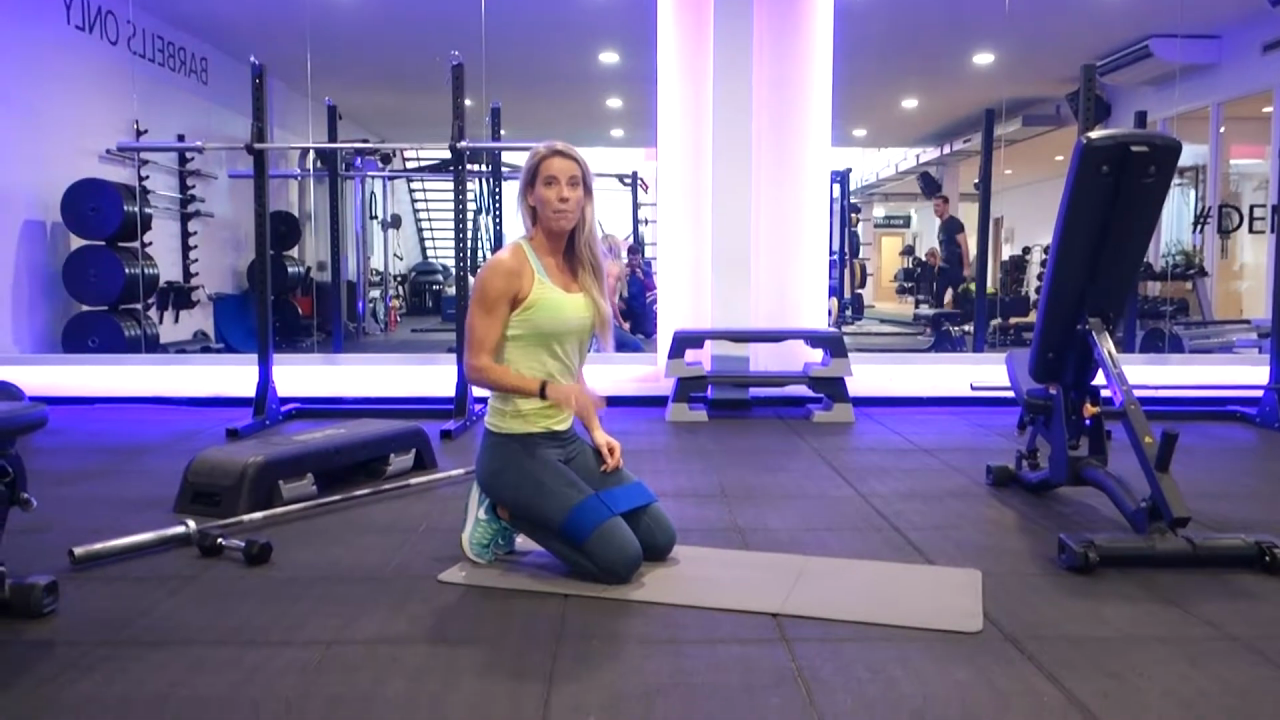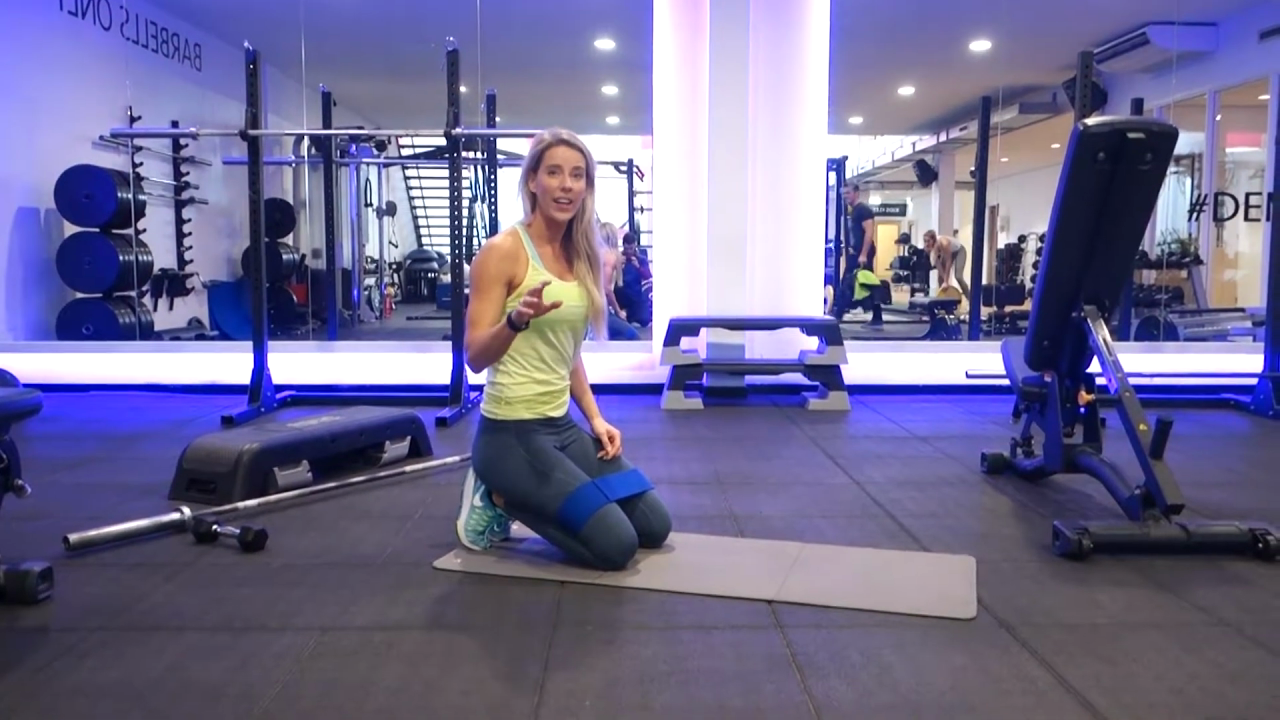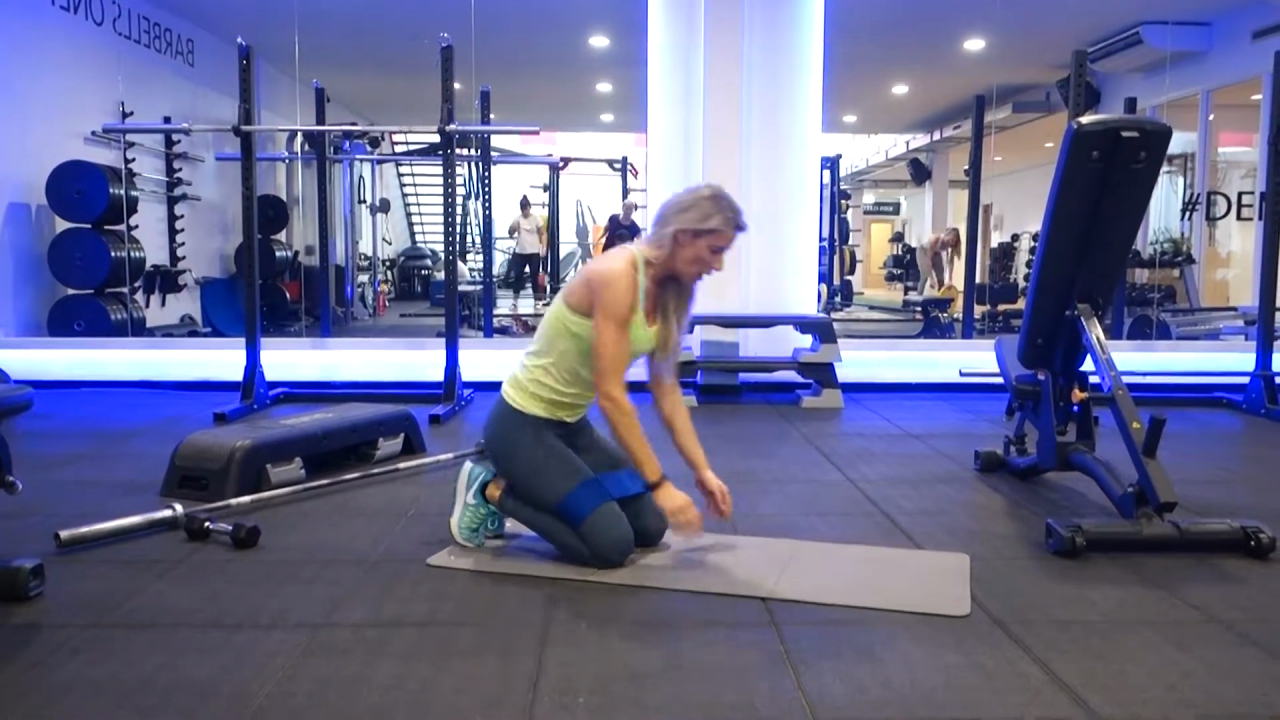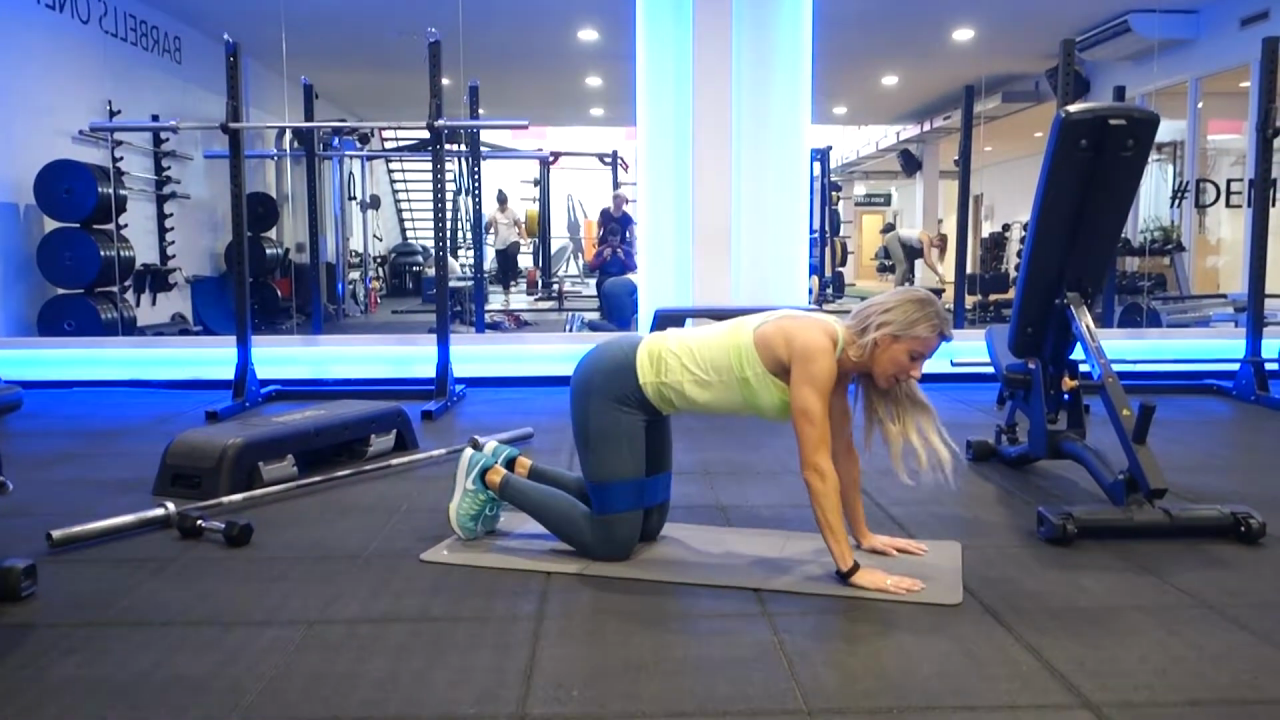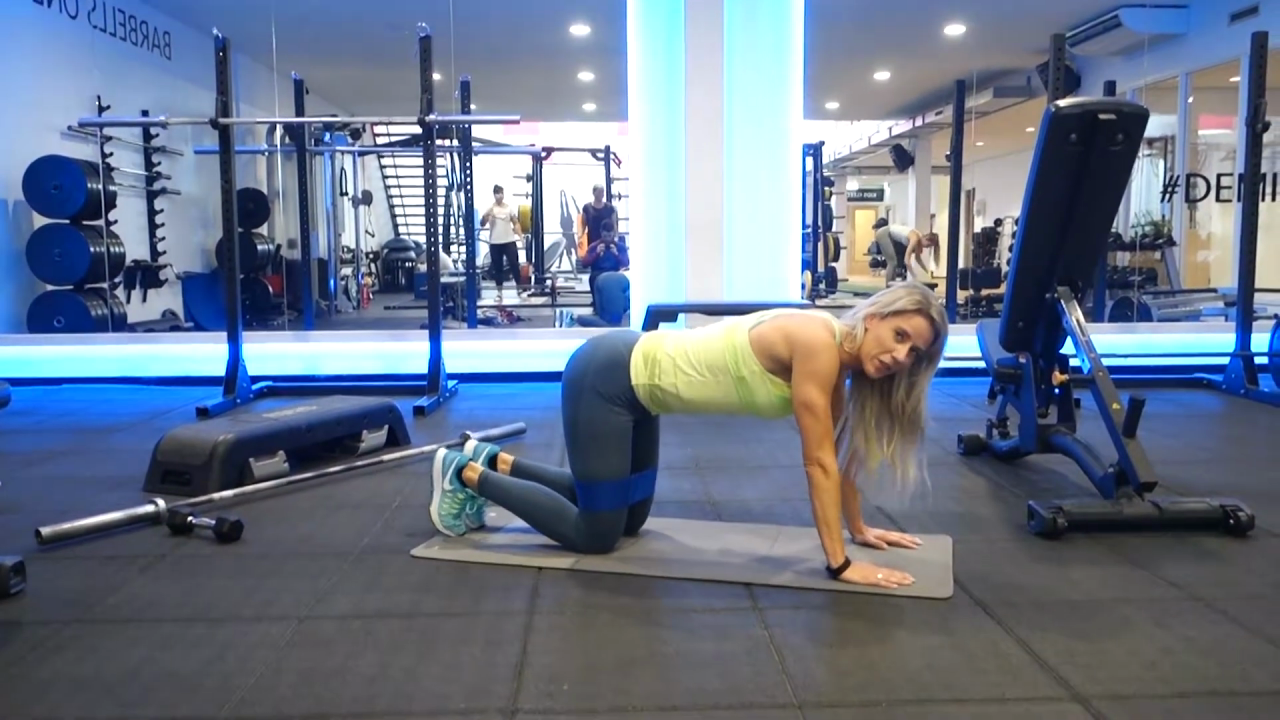
dt=1s
person 1, frame 1
left shoulder: (583, 267)
right shoulder: (507, 267)
right elbow: (477, 367)
left wrist: (595, 429)
right wrist: (547, 390)
left hip: (563, 435)
right hip: (515, 446)
left knee: (659, 540)
right knee: (620, 559)
left ankle: (524, 507)
right ankle: (502, 514)
person 1, frame 2
left shoulder: (581, 256)
right shoulder: (502, 251)
right elbow: (476, 357)
left wrist: (595, 418)
right wrist: (516, 319)
left hip: (562, 426)
right hip: (510, 433)
left knee: (654, 528)
right knee: (615, 545)
left ankle: (523, 496)
right ankle: (498, 501)
person 1, frame 3
left shoulder: (667, 290)
right shoulder: (616, 276)
left elbow: (665, 386)
right elbow: (611, 393)
left wrist: (701, 468)
right wrist: (659, 484)
left hip: (568, 423)
right hip: (522, 423)
left knee: (648, 527)
right knee: (612, 544)
left ankle: (526, 487)
right ankle: (493, 493)
person 1, frame 4
left shoulder: (839, 355)
right shoulder: (816, 346)
left elbow: (843, 455)
right elbow: (817, 468)
left wrist: (864, 534)
right wrist: (850, 568)
left hip: (642, 383)
right hip: (612, 382)
left knee: (646, 525)
right knee: (612, 541)
left ankle: (513, 464)
right ankle: (490, 478)
person 1, frame 5
left shoulder: (834, 354)
right shoulder: (818, 342)
left elbow: (838, 450)
right elbow: (819, 462)
left wrist: (859, 528)
right wrist: (840, 563)
left hip: (634, 376)
right hip: (606, 378)
left knee: (628, 516)
right knee: (595, 534)
left ankle: (494, 462)
right ankle: (466, 475)
